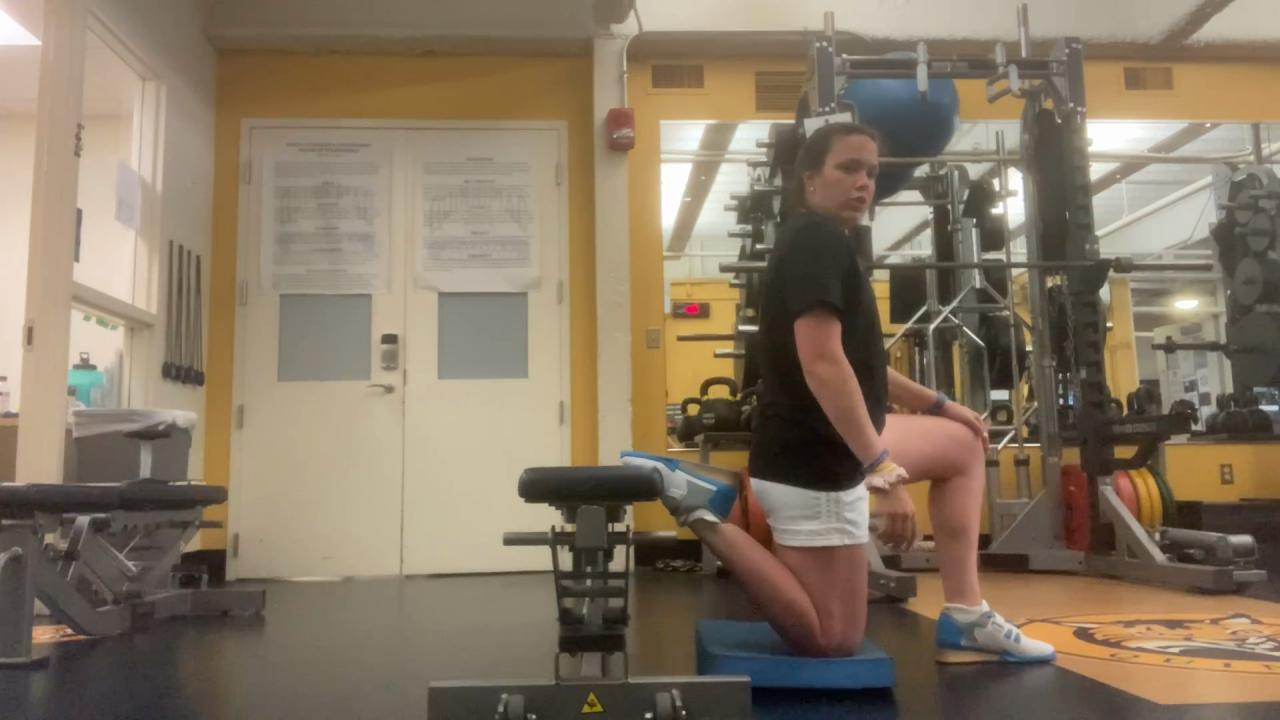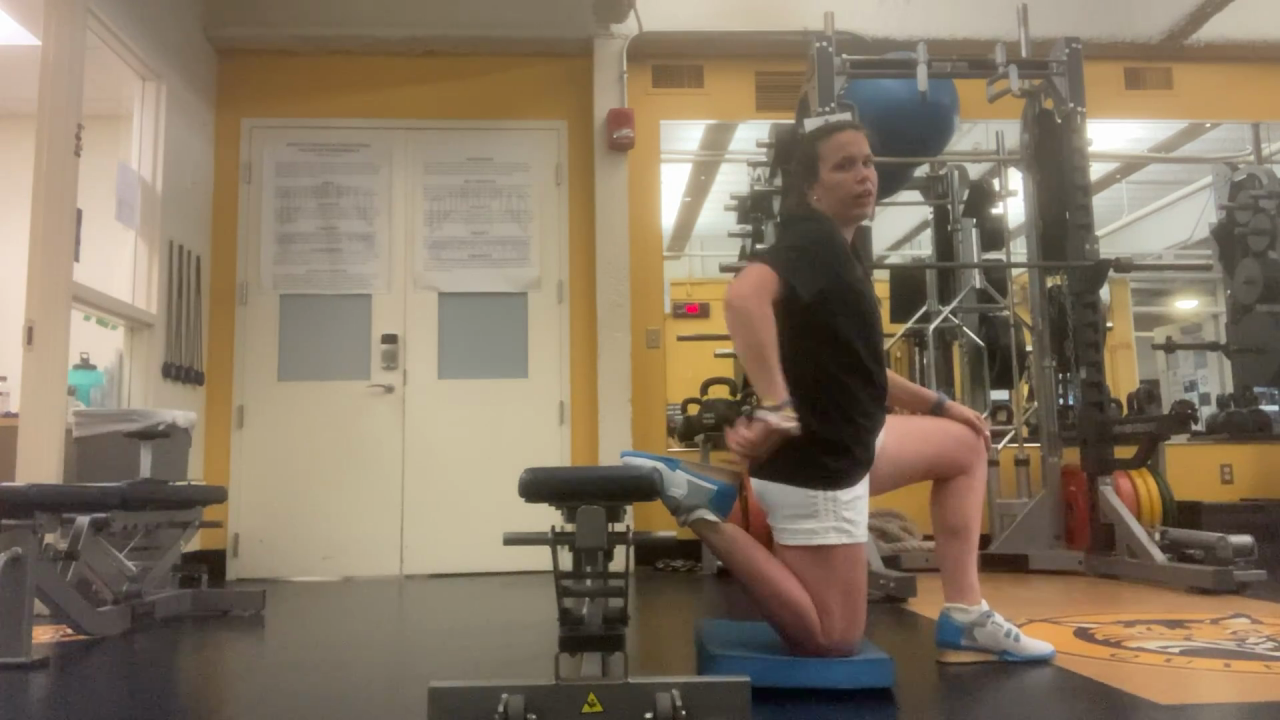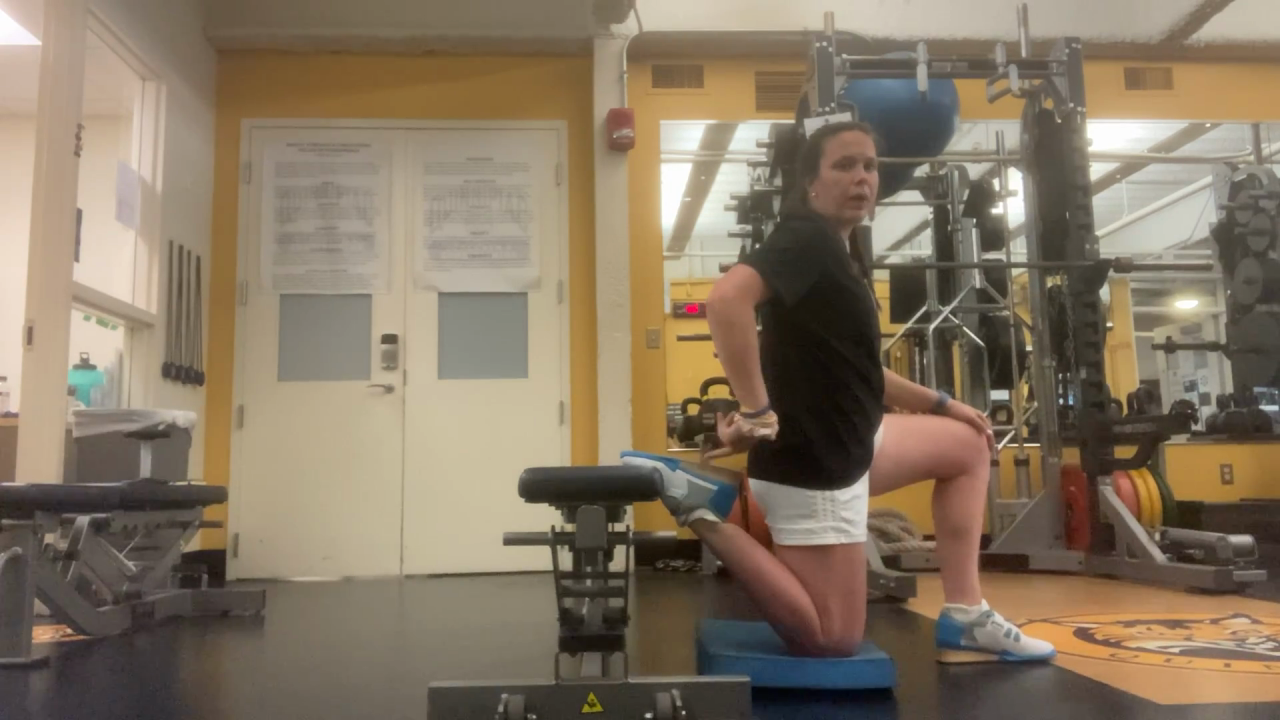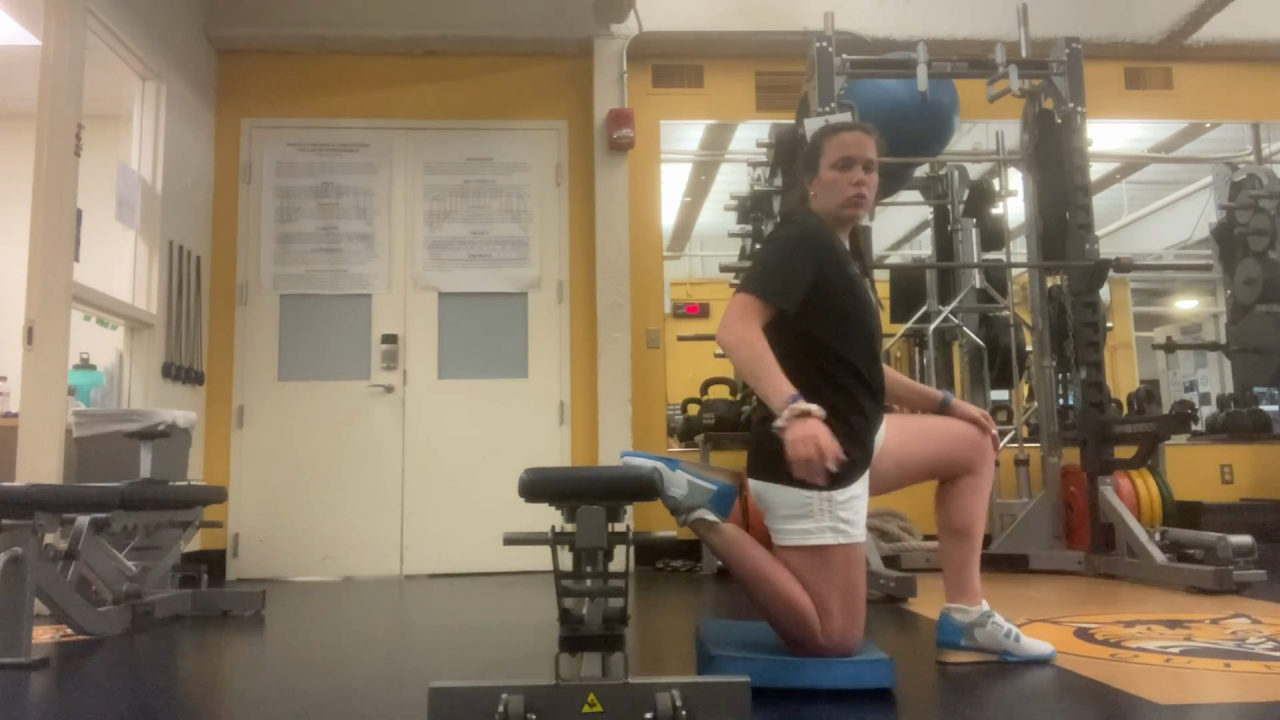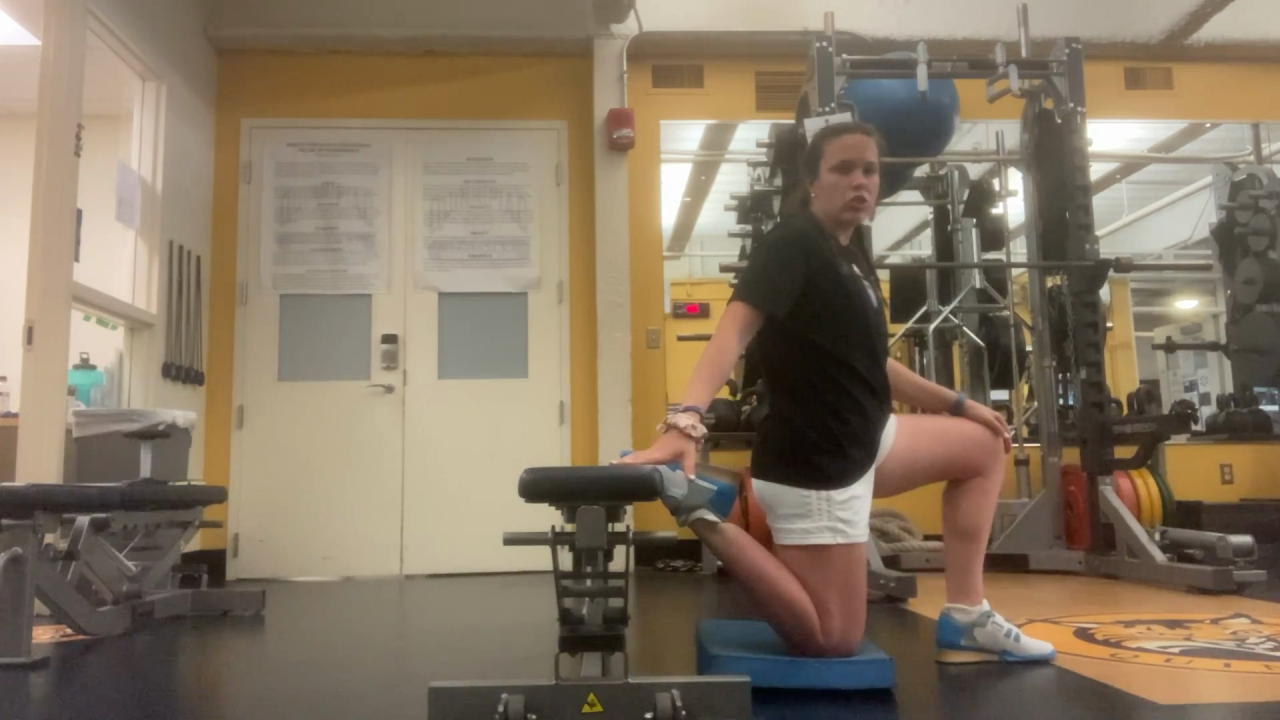
dt=0.4s
person 1, frame 1
left shoulder: (820, 243)
right shoulder: (818, 241)
left elbow: (857, 361)
right elbow: (823, 365)
left wrist: (939, 403)
right wrist: (885, 474)
left hip: (828, 445)
right hip: (810, 461)
left knee: (963, 443)
right knee: (832, 640)
left ankle: (965, 617)
right ankle: (707, 515)
person 1, frame 2
left shoulder: (835, 249)
right shoulder: (814, 239)
right elbow: (744, 297)
left wrist: (940, 406)
right wrist: (776, 410)
left hip: (846, 441)
right hip: (809, 459)
left knee: (965, 444)
right knee: (832, 640)
left ankle: (964, 616)
right ankle: (708, 513)
person 1, frame 3
left shoulder: (841, 251)
right shoulder: (808, 238)
right elbow: (726, 299)
left wrist: (941, 403)
right wrist: (755, 412)
left hip: (844, 441)
right hip: (808, 459)
left knee: (968, 444)
right knee: (831, 640)
left ankle: (964, 615)
right ankle: (708, 513)
person 1, frame 4
left shoulder: (844, 251)
right shoulder: (800, 240)
right elbow: (736, 327)
left wrist: (944, 403)
right wrist: (795, 411)
left hip: (849, 441)
right hip: (808, 459)
left knee: (973, 444)
right knee: (832, 639)
left ankle: (965, 616)
right ankle: (705, 515)
person 1, frame 5
left shoulder: (851, 254)
right shoulder: (793, 244)
right elbow: (734, 328)
left wrist: (958, 403)
right wrist: (687, 420)
left hip: (860, 441)
right hip: (810, 461)
left knee: (983, 445)
right knee: (832, 640)
left ankle: (965, 617)
right ankle: (706, 518)
